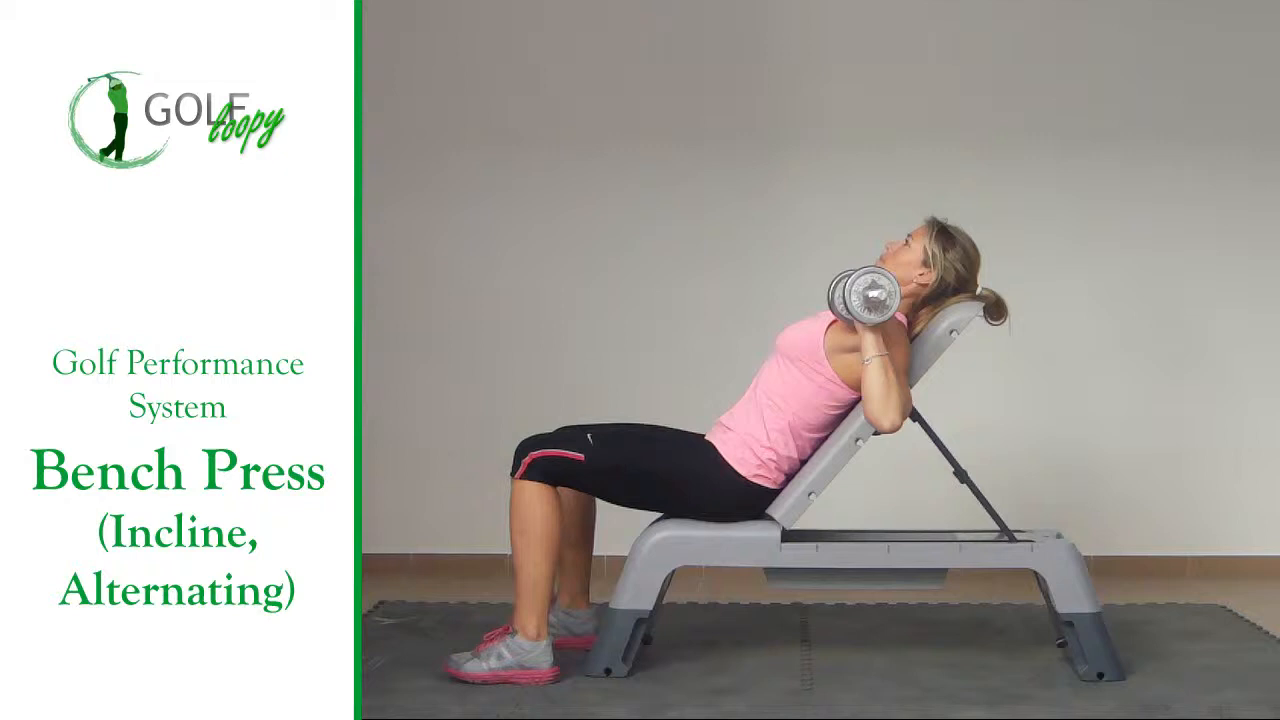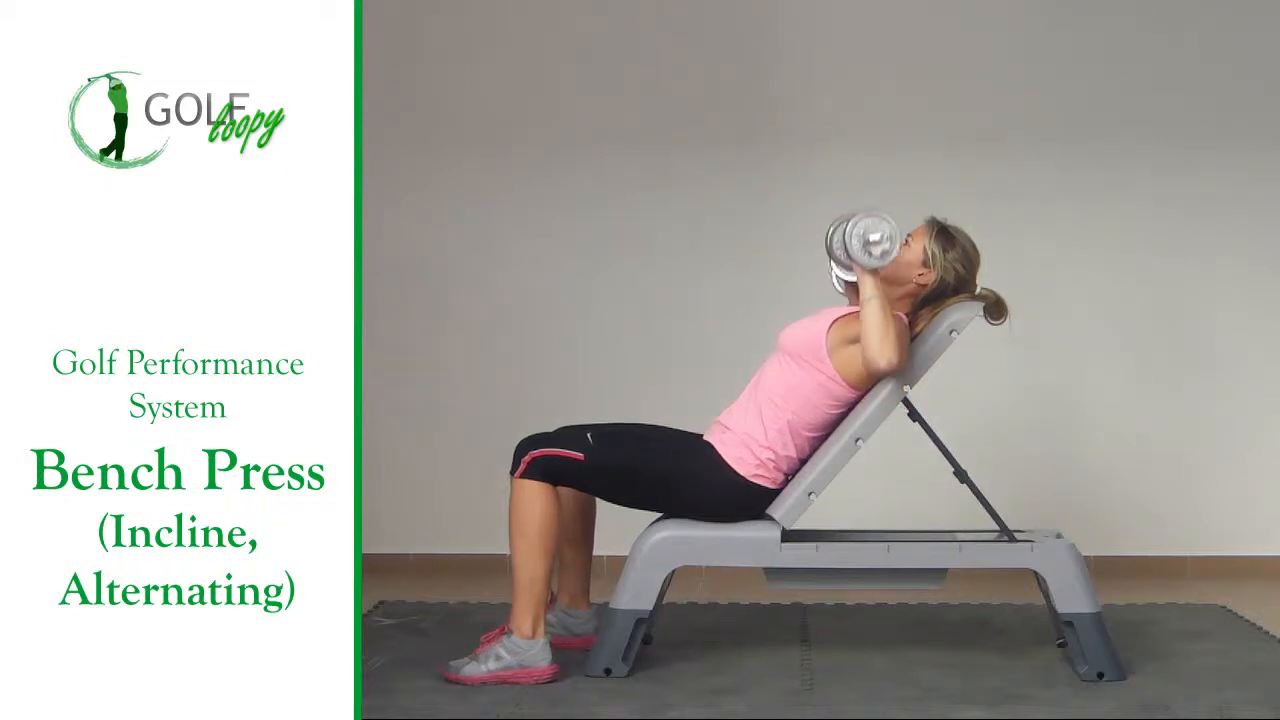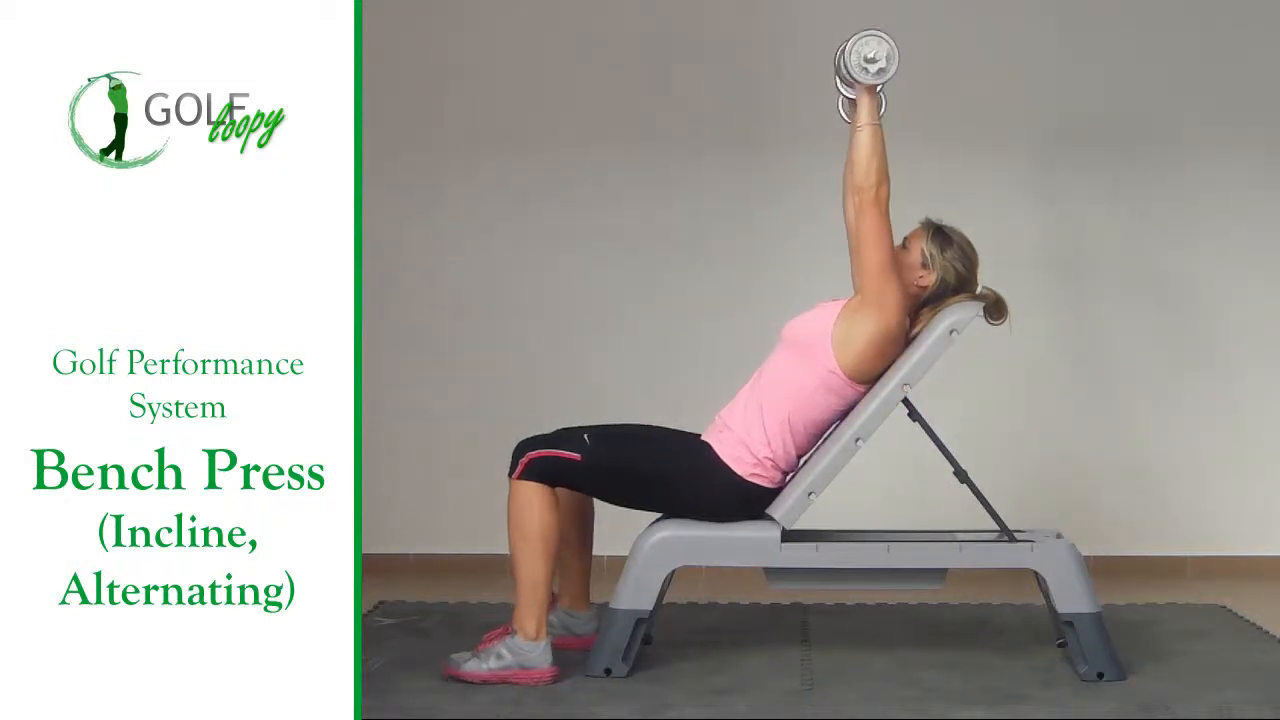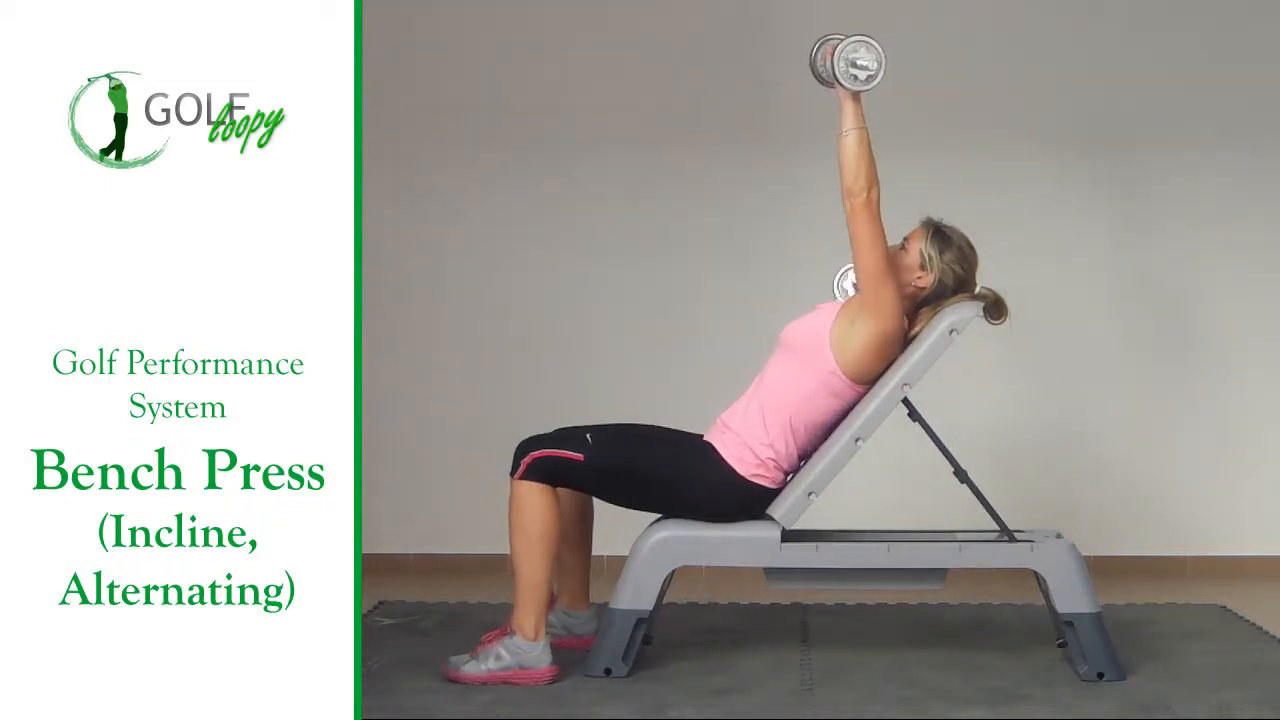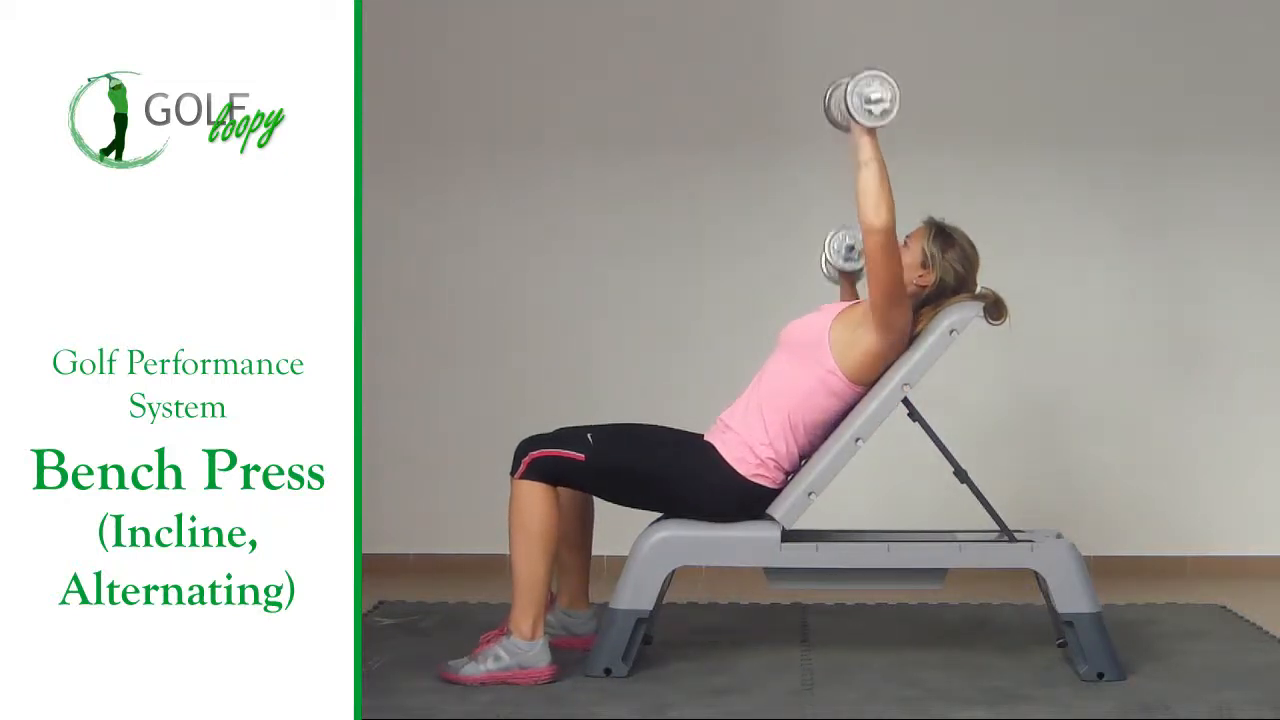
dt=1s
person 1, frame 1
left shoulder: (889, 335)
right shoulder: (878, 325)
left elbow: (887, 417)
left wrist: (870, 332)
right wrist: (866, 318)
left hip: (731, 476)
right hip: (730, 459)
left knee: (537, 459)
right knee: (564, 451)
left ankle: (527, 644)
right ankle: (571, 613)
person 1, frame 2
left shoulder: (893, 332)
right shoulder: (875, 323)
left elbow: (883, 359)
left wrist: (871, 271)
right wrist: (859, 283)
left hip: (730, 476)
right hip: (729, 460)
left knee: (537, 458)
right knee: (561, 452)
left ankle: (526, 644)
right ankle: (571, 611)
person 1, frame 3
left shoulder: (884, 316)
right shoulder: (872, 315)
left elbow: (869, 197)
right elbow: (856, 205)
left wrist: (867, 100)
right wrist: (859, 110)
left hip: (729, 477)
right hip: (728, 462)
left knee: (535, 459)
right knee: (562, 452)
left ankle: (528, 645)
right ankle: (573, 613)
person 1, frame 4
left shoulder: (881, 319)
right shoulder: (876, 326)
left elbow: (860, 197)
left wrist: (849, 100)
left hip: (730, 478)
right hip: (729, 461)
left knee: (536, 459)
right knee: (561, 450)
left ankle: (527, 645)
right ankle: (573, 613)
person 1, frame 5
left shoulder: (891, 325)
right shoulder: (873, 324)
left elbow: (876, 227)
left wrist: (865, 139)
right wrist: (846, 282)
left hip: (730, 475)
right hip: (730, 462)
left knee: (537, 458)
right knee: (561, 453)
left ankle: (525, 644)
right ankle: (571, 613)
